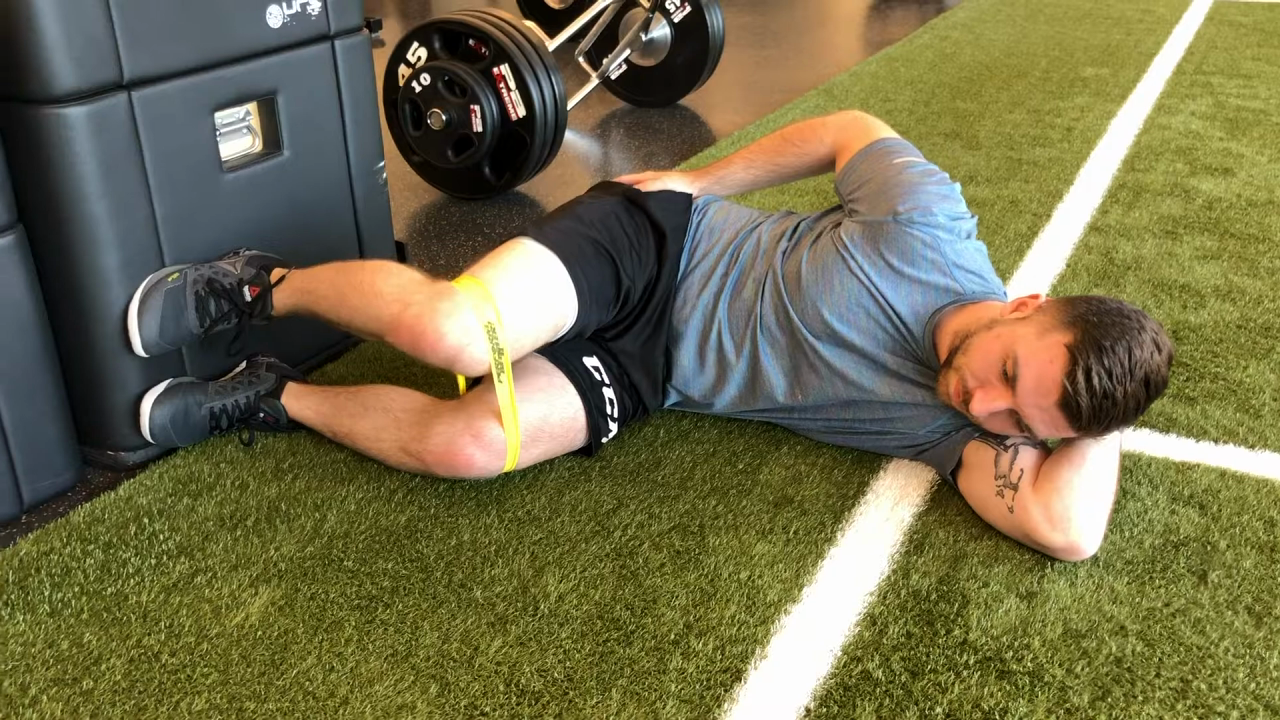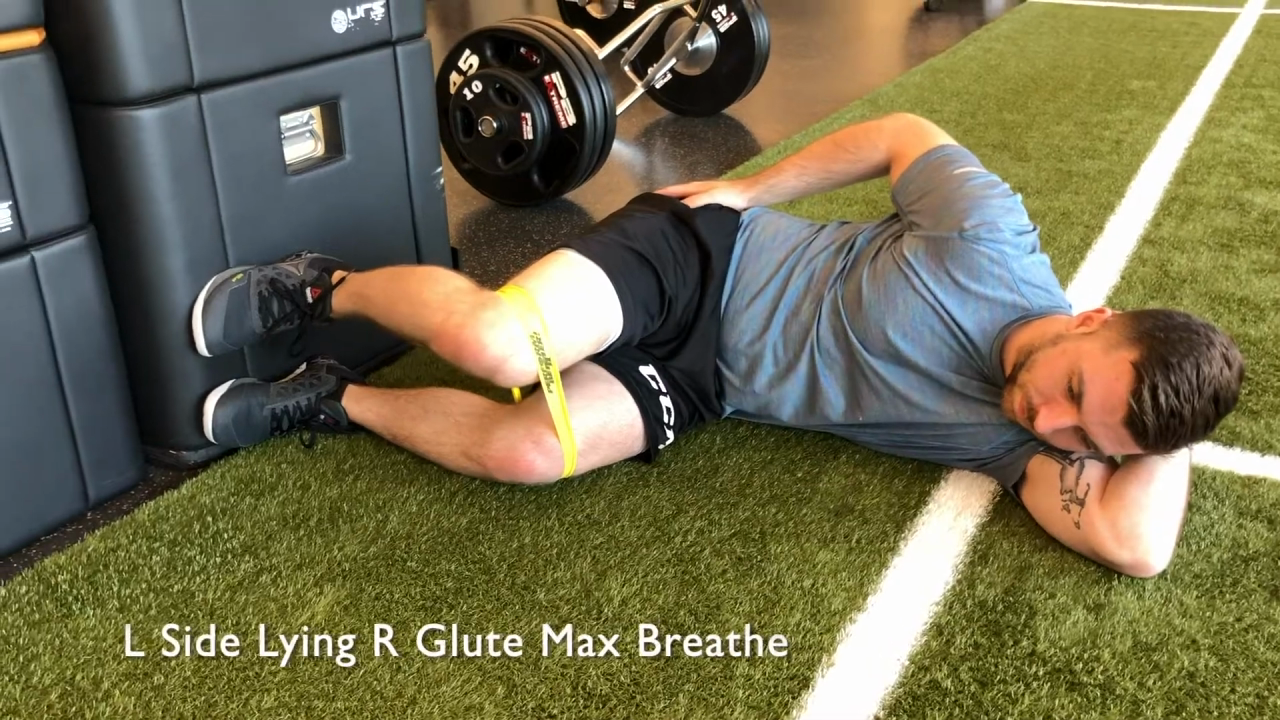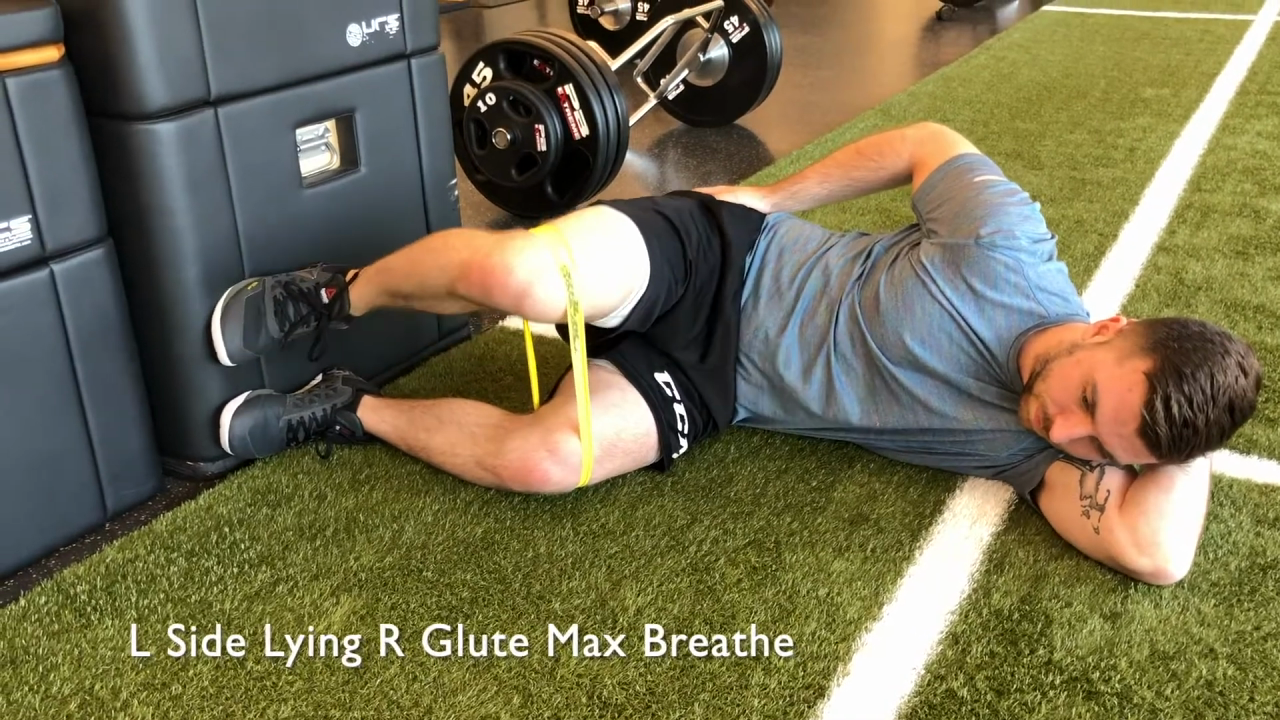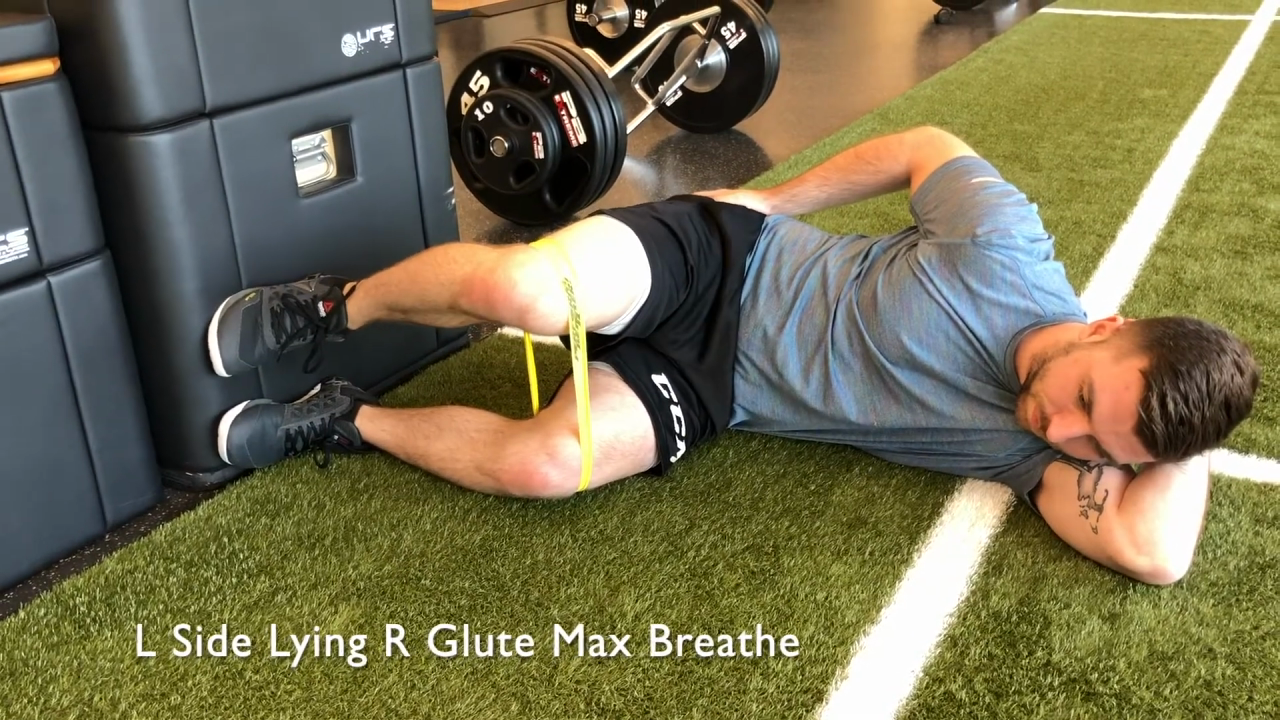
dt=1s
person 1, frame 1
left shoulder: (965, 429)
right shoulder: (931, 222)
left elbow: (1066, 528)
right elbow: (845, 129)
left wrist: (1100, 412)
right wrist: (698, 181)
left hip: (654, 373)
right hip: (655, 244)
left knee: (466, 445)
right knee: (450, 332)
left ankle: (275, 399)
right ankle: (267, 287)
person 1, frame 2
left shoulder: (1027, 444)
right shoulder: (990, 235)
left elbow: (1134, 545)
right elbow: (901, 132)
left wrist: (1165, 432)
right wrist: (752, 190)
left hip: (706, 383)
right hip: (703, 258)
left knee: (528, 450)
right knee: (496, 342)
left ankle: (335, 400)
right ankle: (327, 289)
person 1, frame 3
left shoulder: (1045, 452)
right shoulder: (1008, 245)
left elbow: (1154, 554)
right elbow: (926, 141)
left wrist: (1181, 443)
right wrist: (773, 198)
left hip: (714, 389)
right hip: (721, 262)
left knee: (543, 460)
right knee: (522, 272)
left ankle: (351, 411)
right ankle: (341, 292)
person 1, frame 4
left shoulder: (1036, 451)
right shoulder: (1006, 244)
left elbow: (1152, 550)
right elbow: (924, 145)
left wrist: (1186, 437)
right wrist: (770, 201)
left hip: (716, 389)
right hip: (721, 262)
left knee: (544, 462)
right knee: (523, 286)
left ankle: (351, 421)
right ankle: (336, 307)
